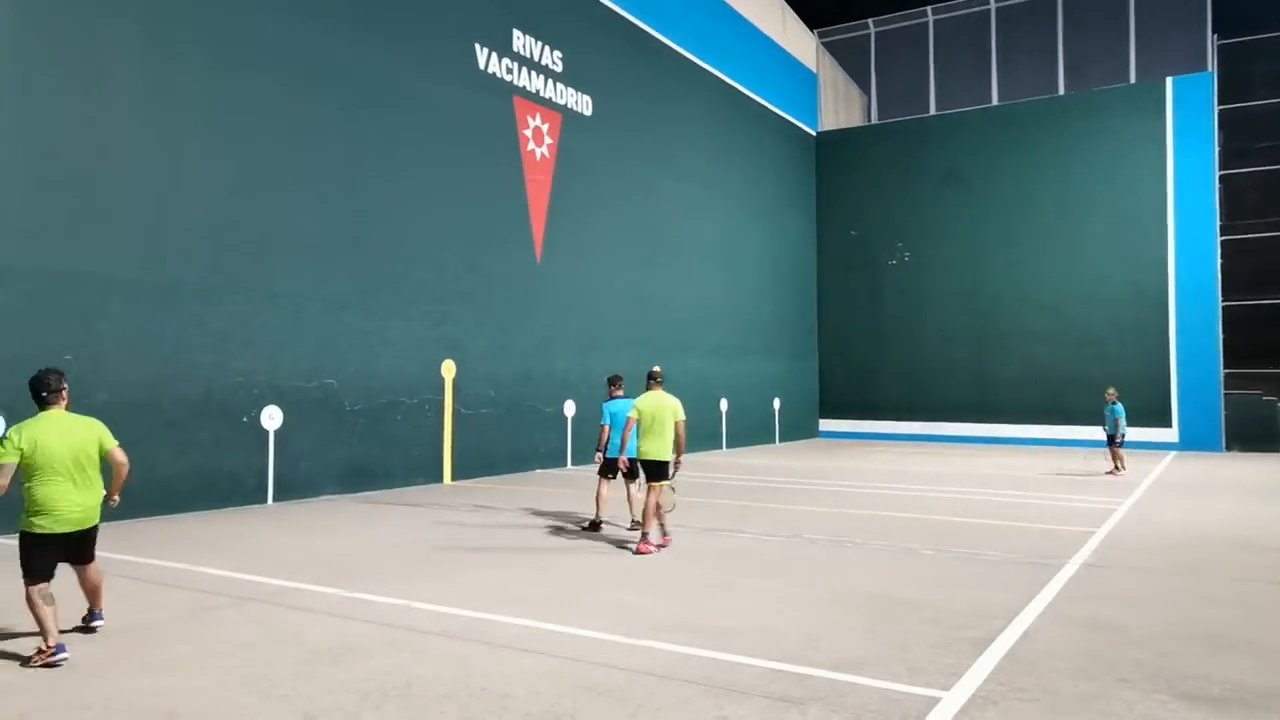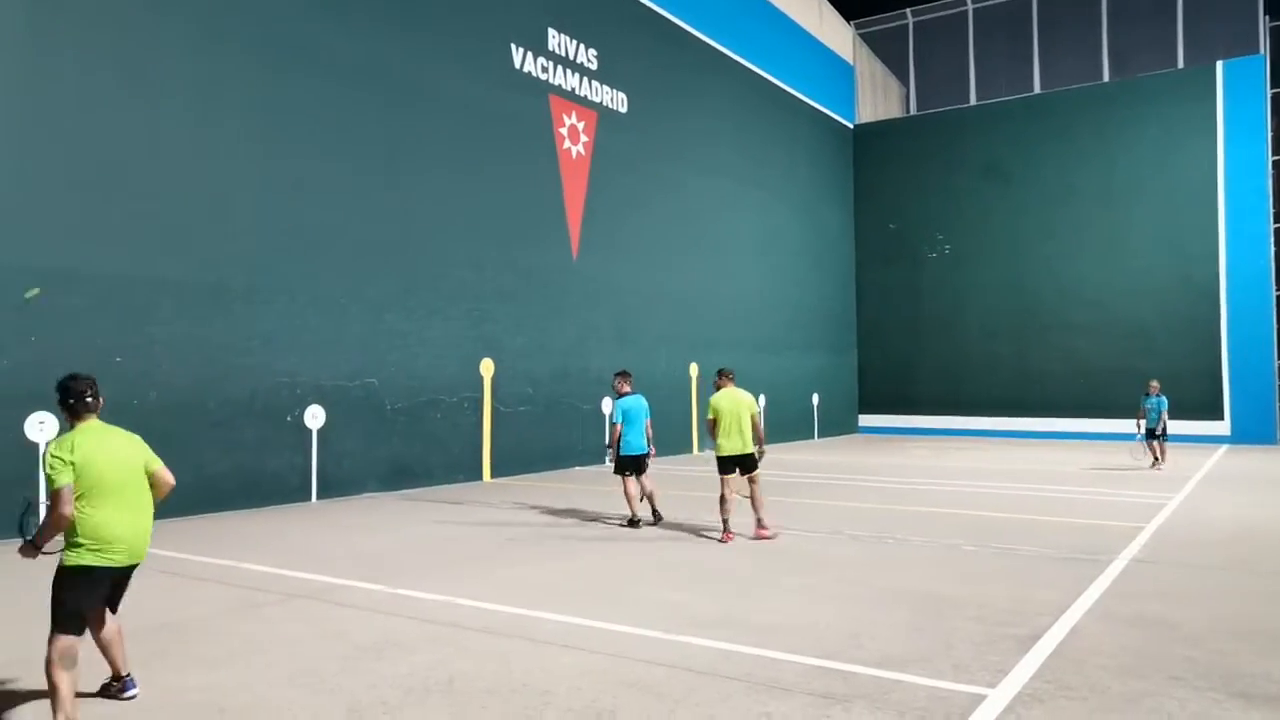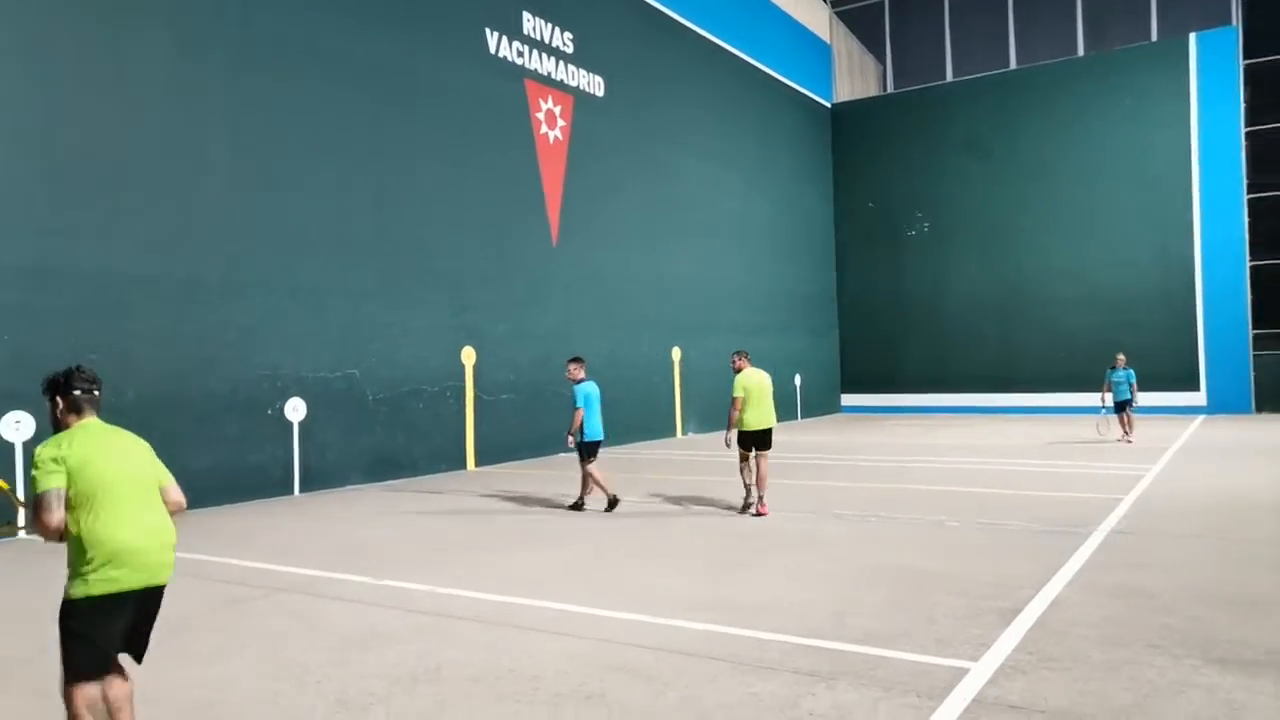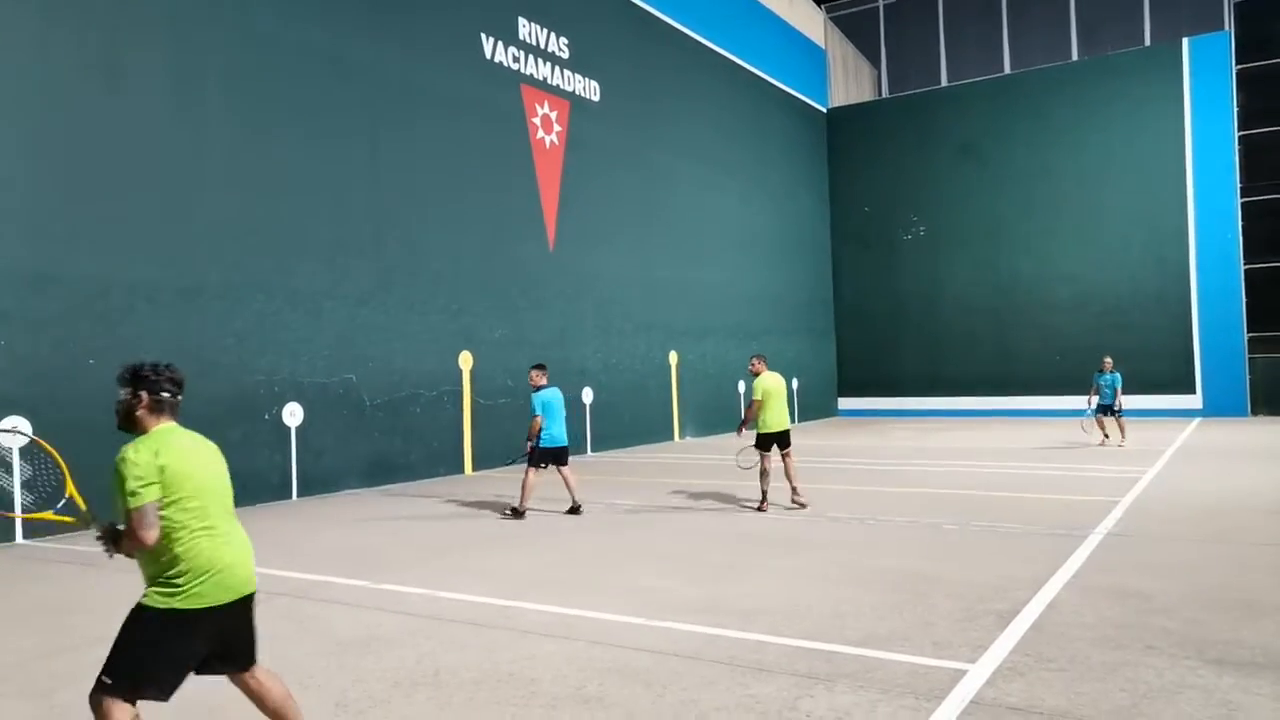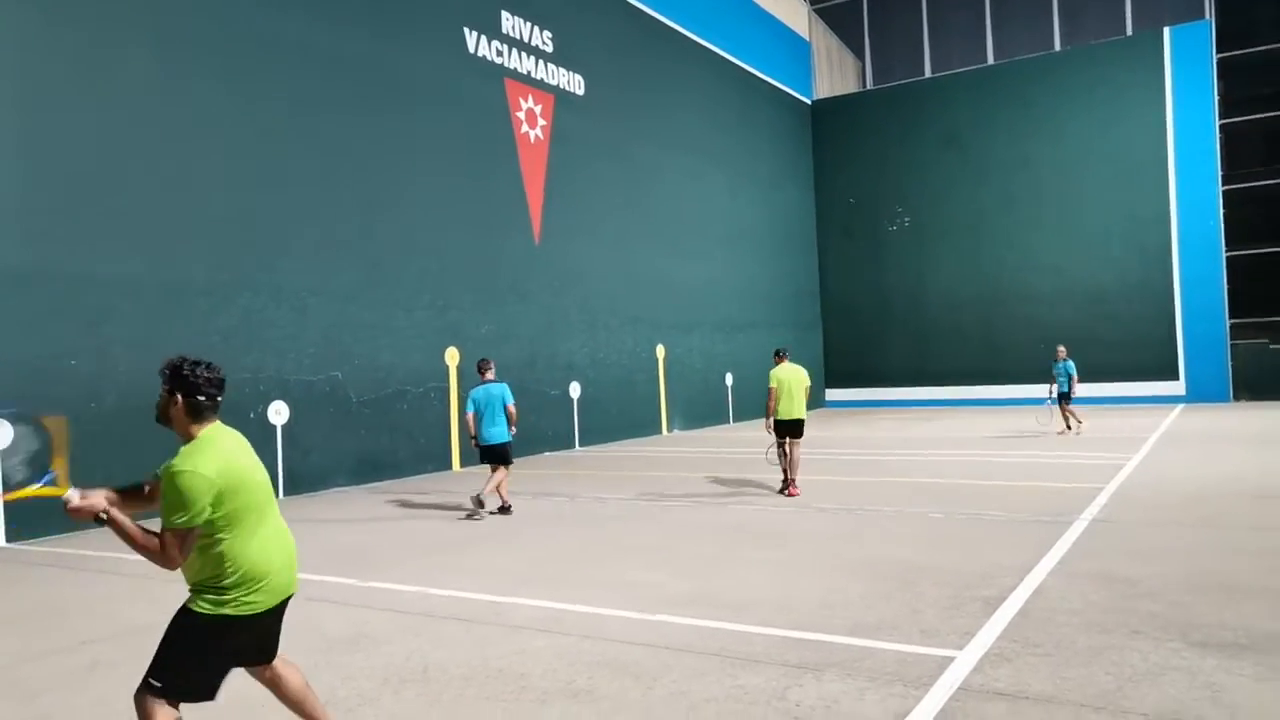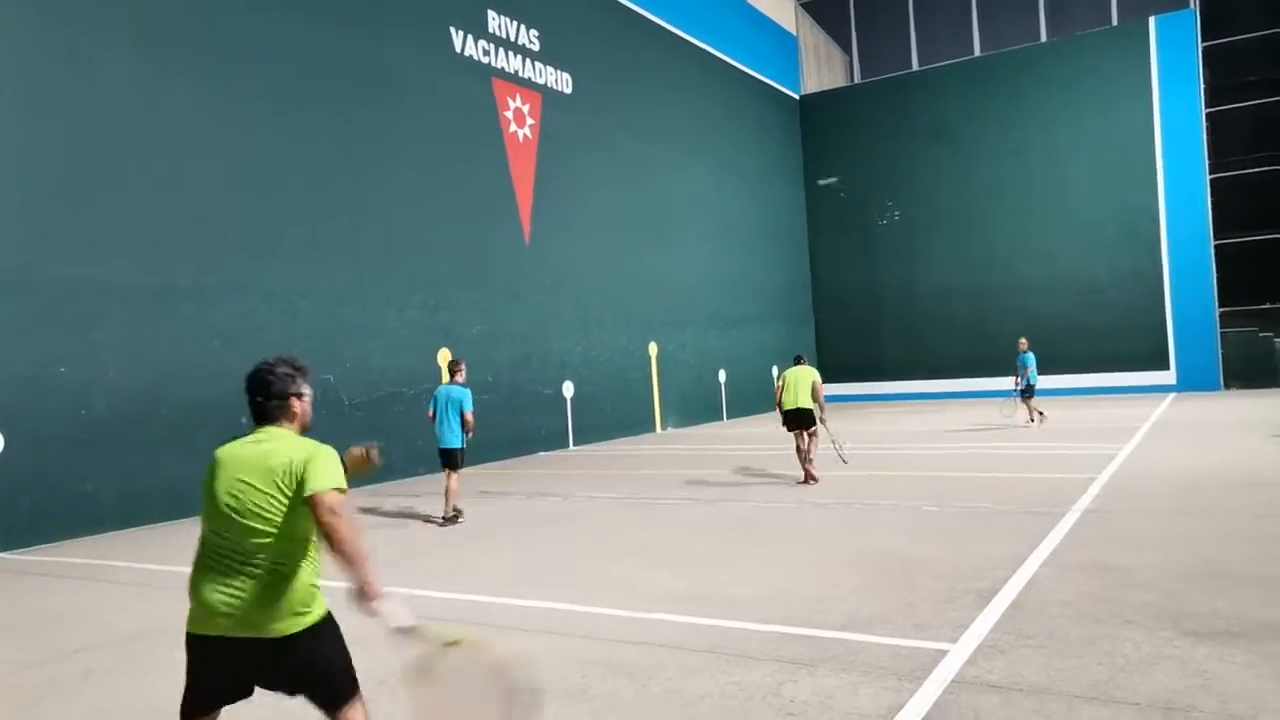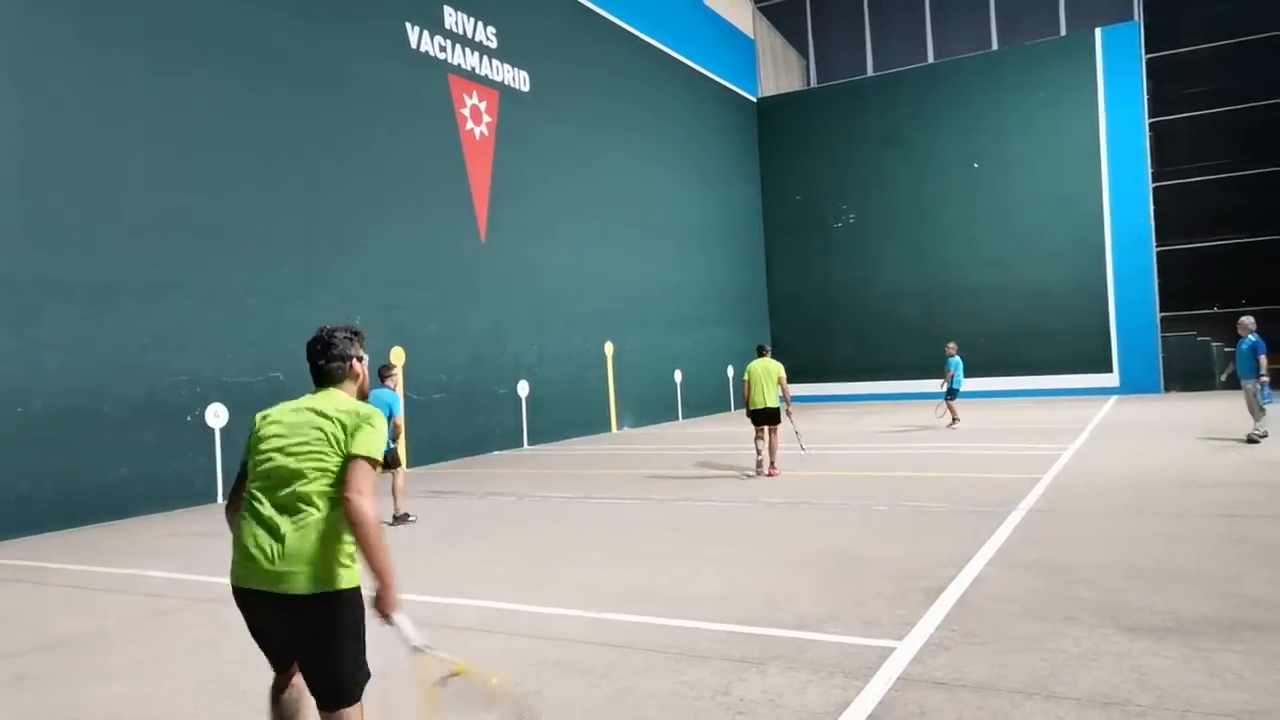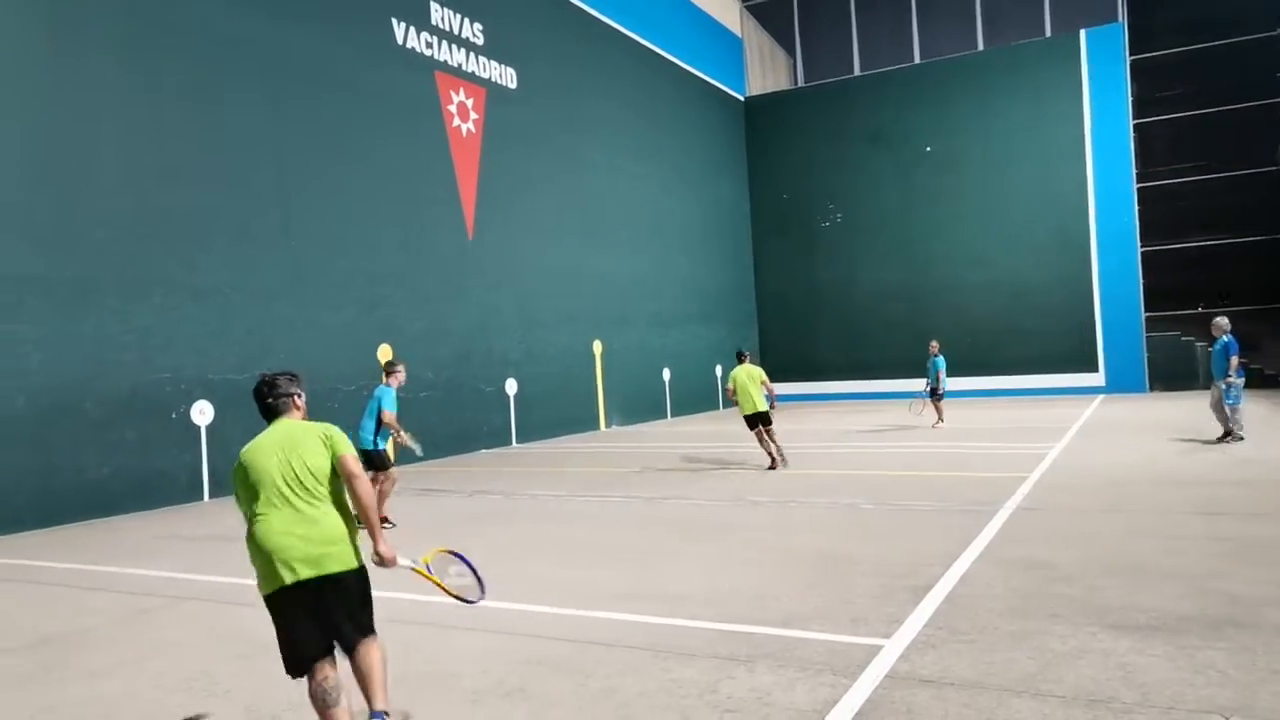
dt=0.5s
person 1, frame 1
right shoulder: (91, 426)
right elbow: (121, 462)
right wrist: (114, 492)
left hip: (41, 521)
right hip: (86, 515)
left knee: (36, 583)
right knee: (85, 563)
left ankle: (52, 647)
right ankle: (96, 613)
person 1, frame 2
left shoulder: (61, 448)
right shoulder: (130, 440)
left elbow: (63, 510)
right elbow: (166, 481)
left wrist: (35, 544)
left hip: (89, 551)
right hip: (133, 546)
left knee: (63, 637)
right knee: (98, 610)
right ankle: (123, 679)
person 1, frame 3
left shoulder: (53, 451)
right shoulder: (137, 443)
left elbow: (51, 522)
right elbow: (177, 501)
left wrist: (51, 523)
left hip: (104, 575)
right hip: (155, 569)
left knee: (82, 682)
right knee: (106, 662)
person 1, frame 4
left shoulder: (137, 455)
right shoulder: (204, 446)
left elbow: (145, 536)
left wrist: (115, 539)
right wrist: (129, 541)
left hip: (187, 593)
right hip: (236, 580)
right knee: (244, 670)
person 1, frame 5
left shoulder: (191, 468)
right shoulder: (224, 437)
left elbow: (170, 556)
right elbow: (158, 492)
left wrist: (107, 515)
right wrist: (108, 499)
left hip: (234, 596)
right hip: (273, 581)
right knee: (264, 662)
person 1, frame 6
left shoulder: (225, 457)
right shoulder: (316, 457)
right elbow: (331, 515)
left wrist: (342, 466)
right wrist: (364, 577)
left hip: (214, 620)
right hip: (291, 621)
person 1, frame 7
left shoulder: (268, 418)
right shoulder: (361, 418)
left elbow: (234, 504)
right elbow: (357, 500)
right wrist: (386, 582)
left hip: (251, 578)
right hip: (318, 582)
left knee: (287, 675)
person 1, frame 8
left shoulder: (245, 457)
right shoulder: (324, 432)
right elbow: (356, 477)
right wrist: (379, 539)
left hip: (280, 573)
right hip: (336, 560)
left knee: (319, 669)
right knee: (364, 638)
